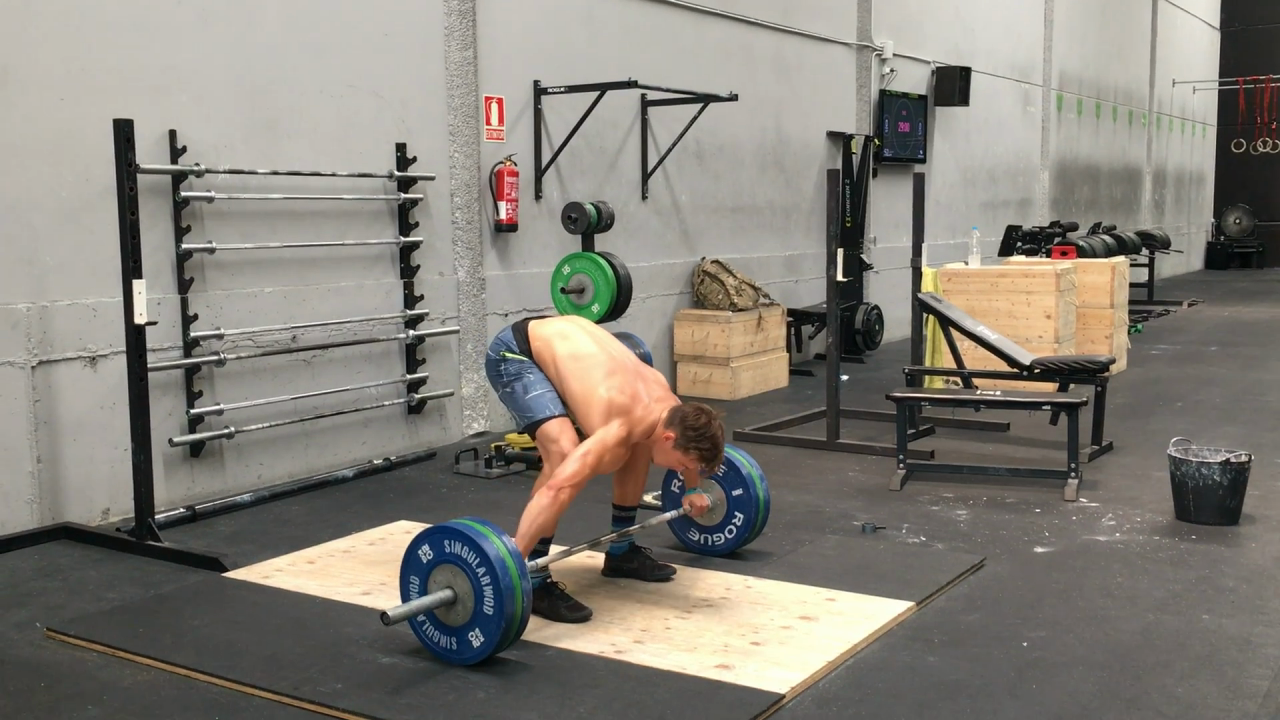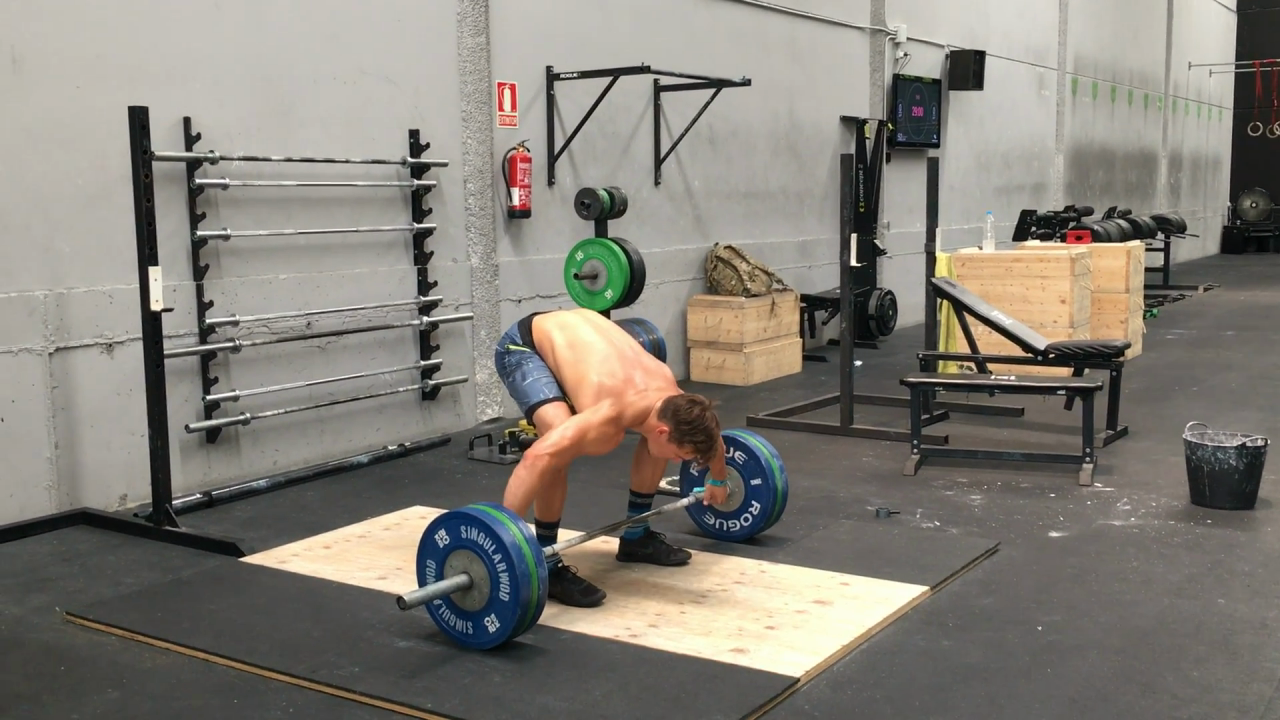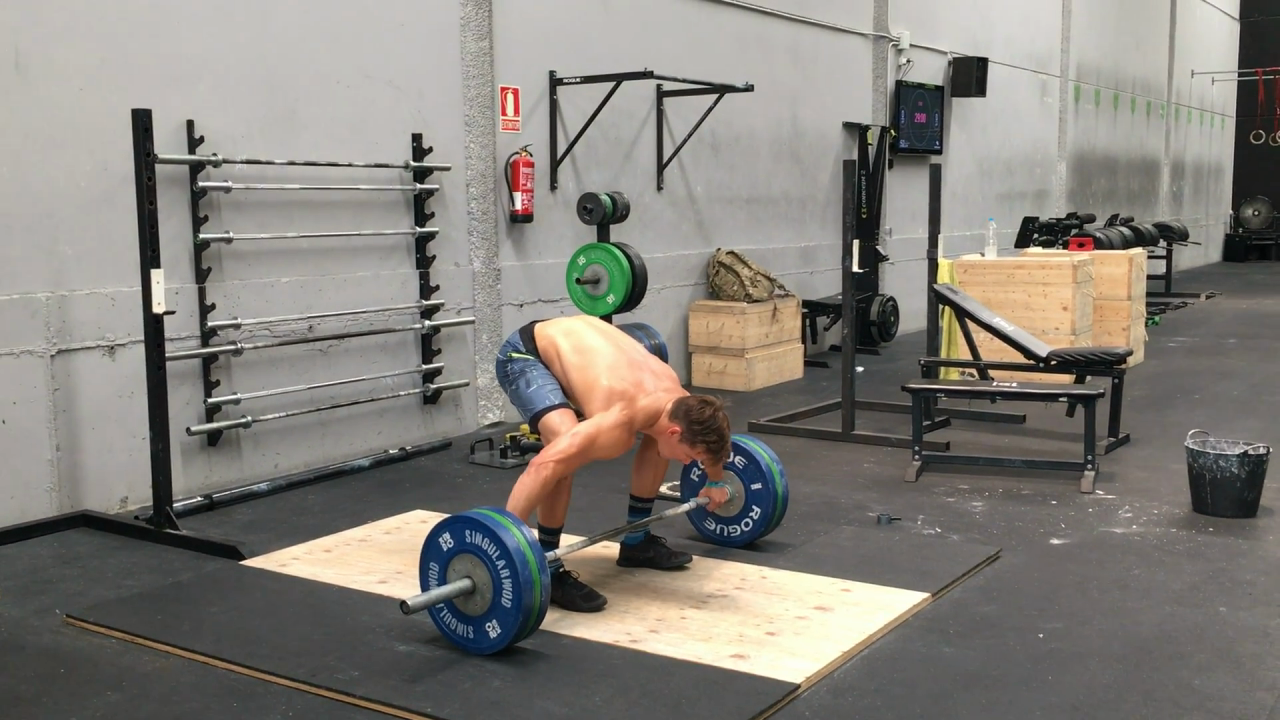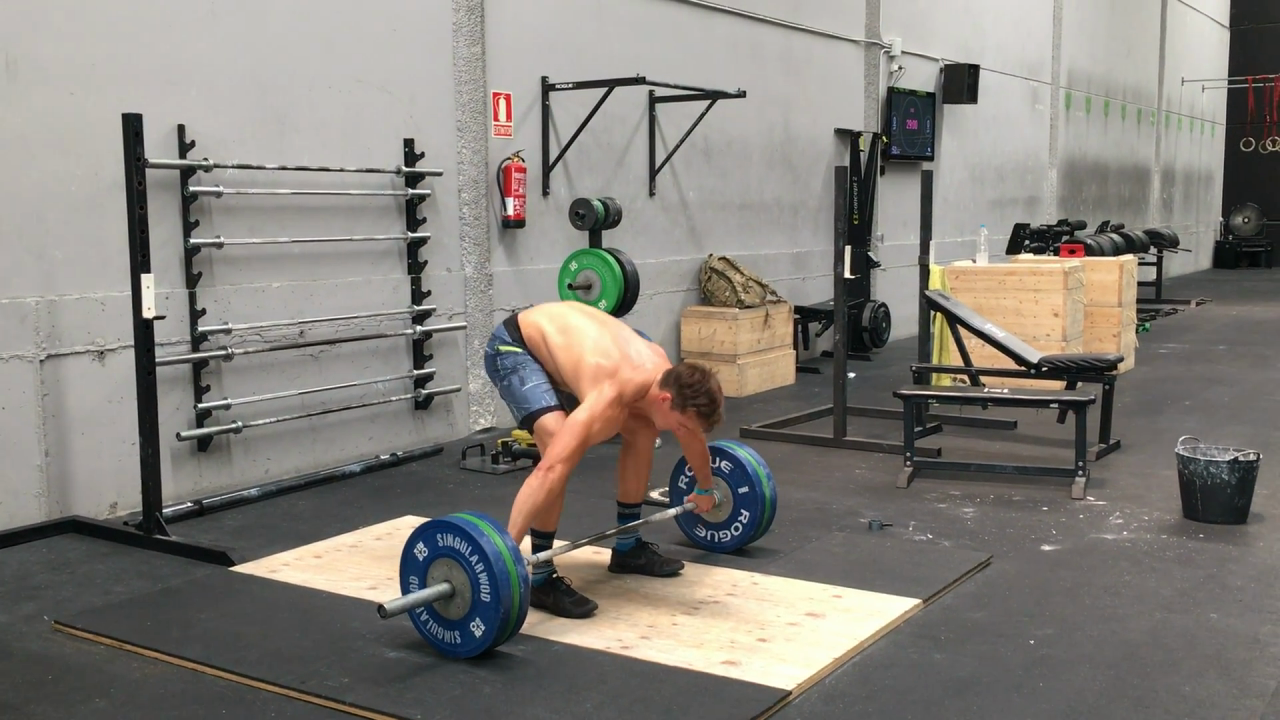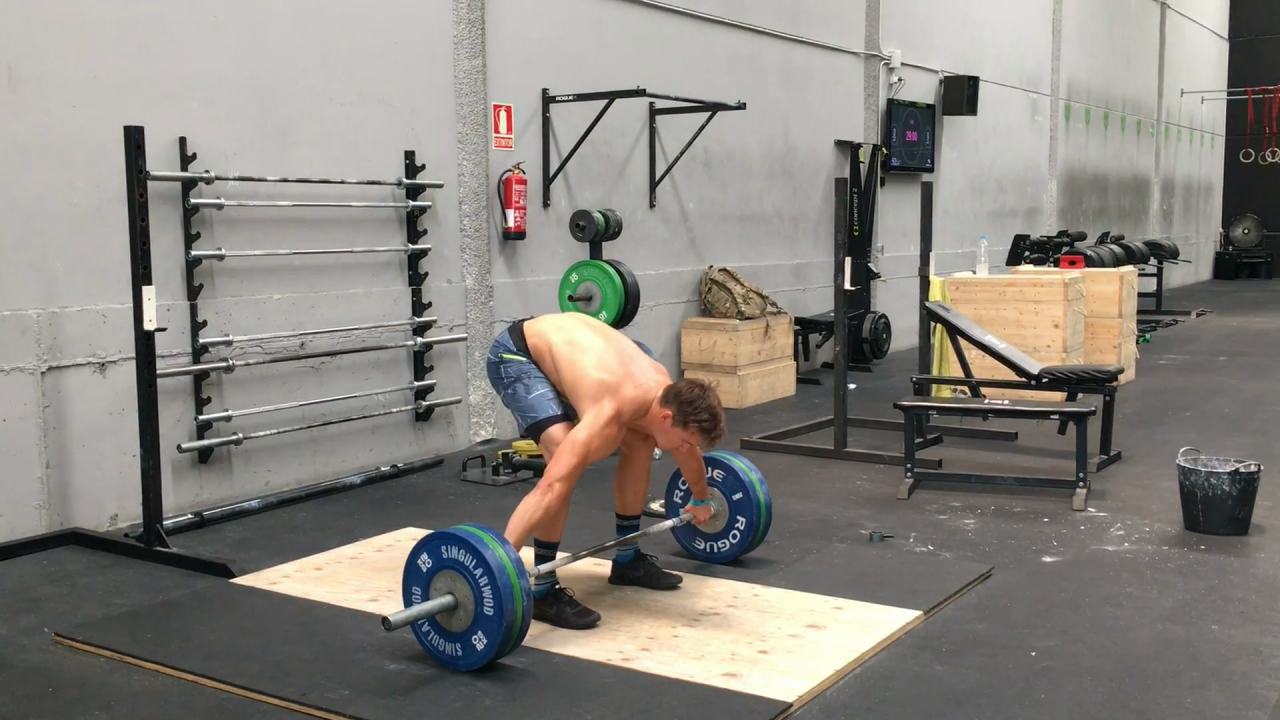
dt=1s
person 1, frame 1
left shoulder: (672, 410)
right shoulder: (617, 436)
left elbow: (696, 441)
right elbow: (557, 488)
left wrist: (692, 490)
right hip: (514, 353)
right knee: (564, 452)
left ankle: (620, 552)
right ankle: (535, 583)
person 1, frame 2
left shoulder: (674, 403)
right shoulder: (610, 419)
left elbow: (710, 436)
right elbow: (535, 459)
left wrist: (718, 481)
right hip: (522, 347)
right knee: (559, 434)
left ankle: (636, 538)
right ankle: (547, 567)
person 1, frame 3
left shoulder: (678, 403)
right shoulder: (619, 425)
left elbow: (708, 435)
right elbow: (542, 466)
left wrist: (715, 483)
right hip: (524, 355)
left knee: (657, 438)
right knee: (564, 457)
left ankle: (636, 542)
right ankle: (548, 572)
person 1, frame 4
left shoulder: (665, 377)
right shoulder: (611, 398)
left elbow: (695, 434)
right elbow: (551, 470)
left wrist: (704, 490)
right hip: (513, 346)
left knee: (640, 432)
right knee: (557, 442)
left ankle: (627, 548)
right ankle: (541, 579)
person 1, frame 5
left shoulder: (668, 396)
right shoulder: (610, 416)
left elbow: (689, 454)
right elbow: (550, 487)
left wrist: (700, 501)
right hip: (516, 355)
left knee: (640, 444)
right knee: (563, 457)
left ankle: (627, 559)
right ankle: (543, 591)
